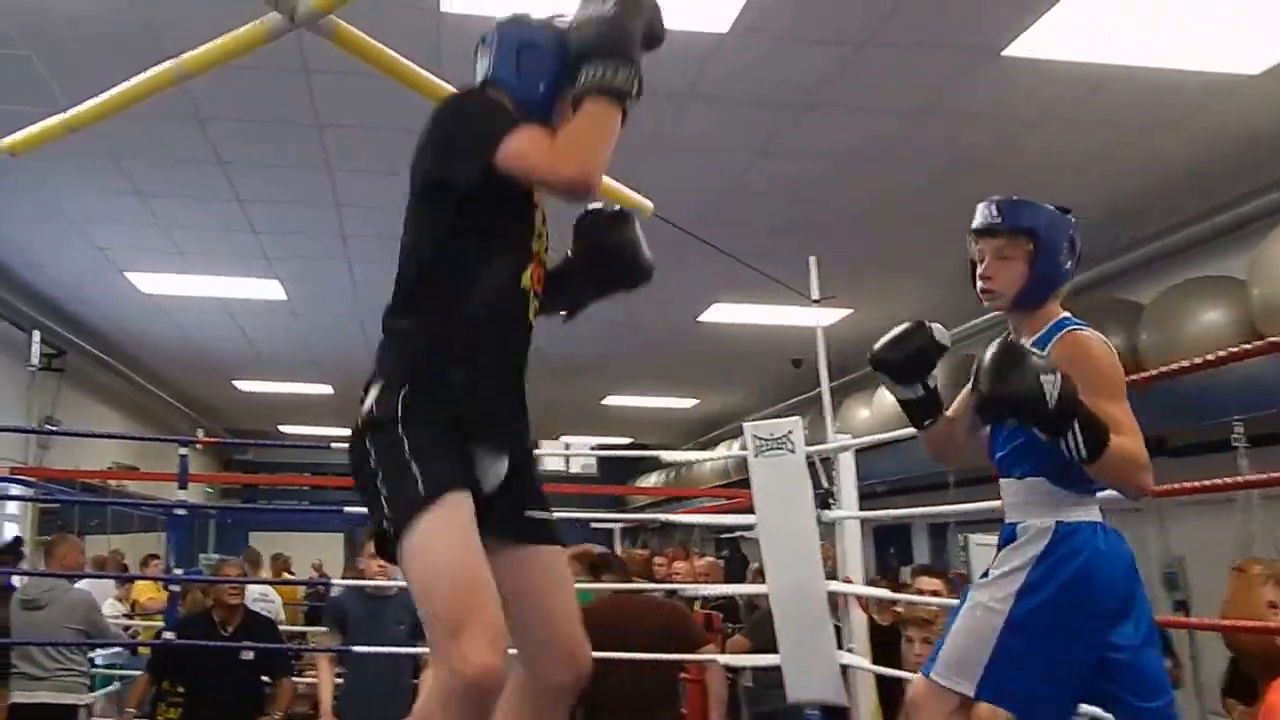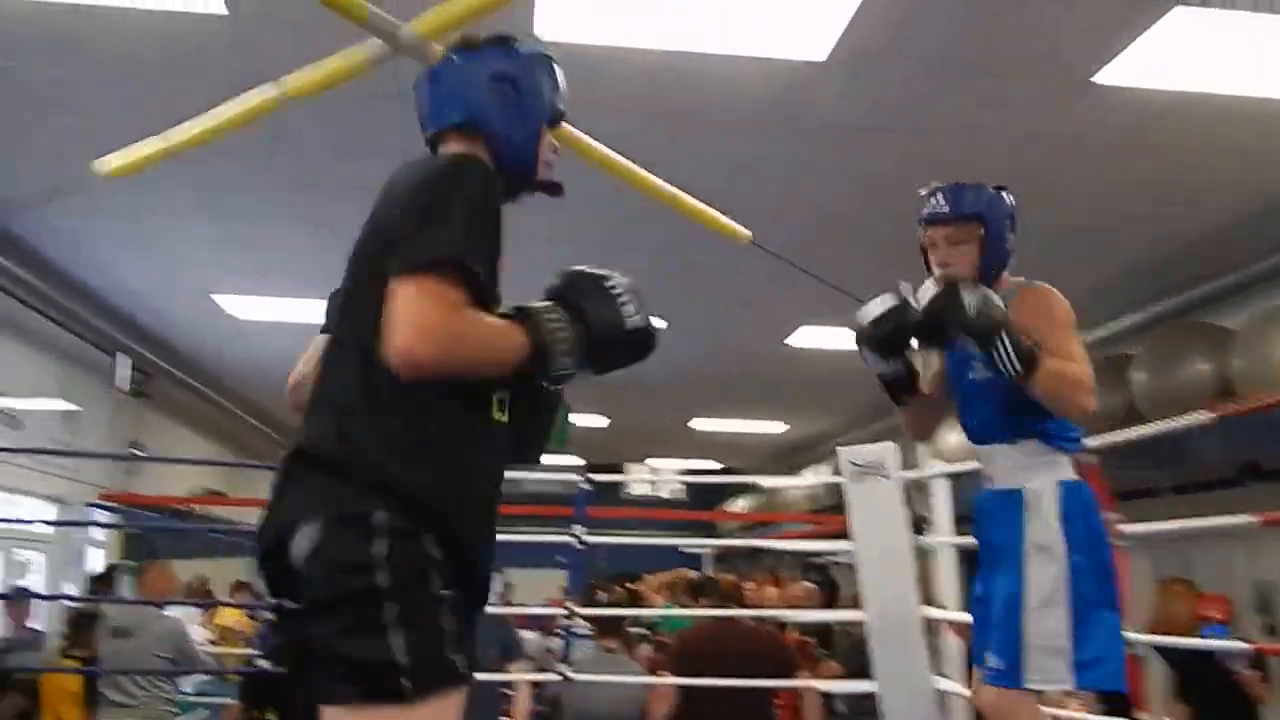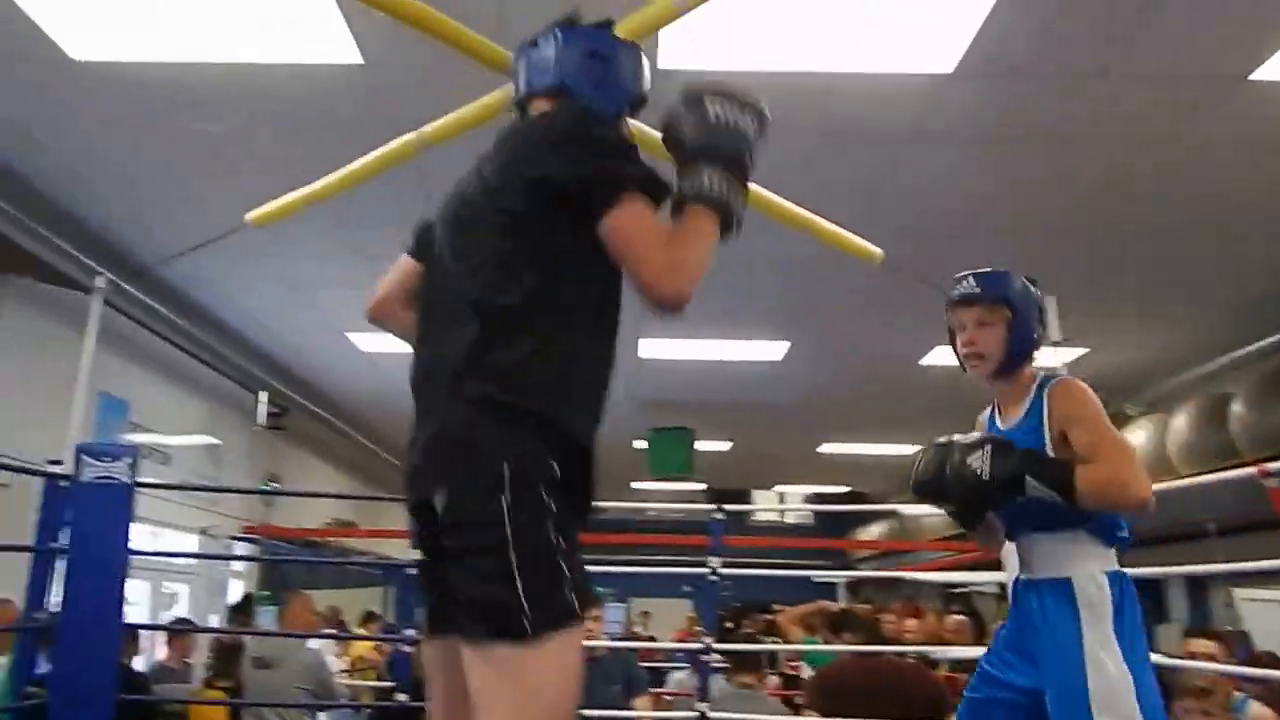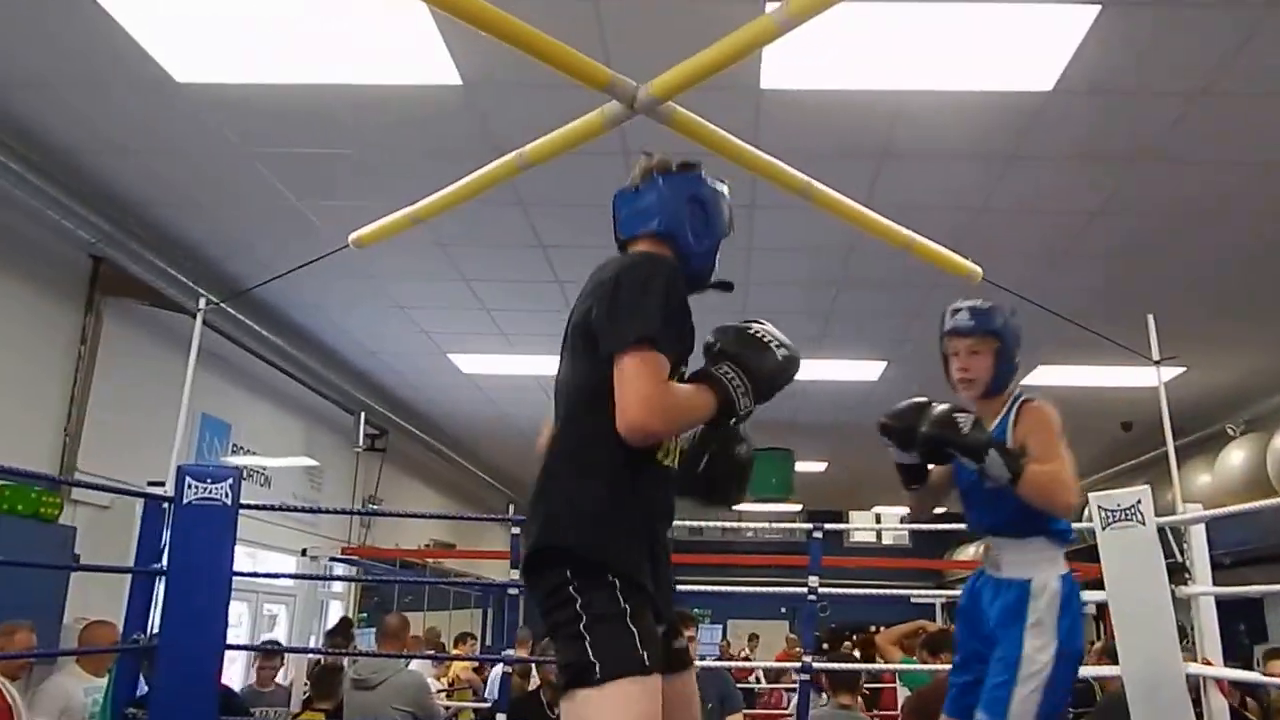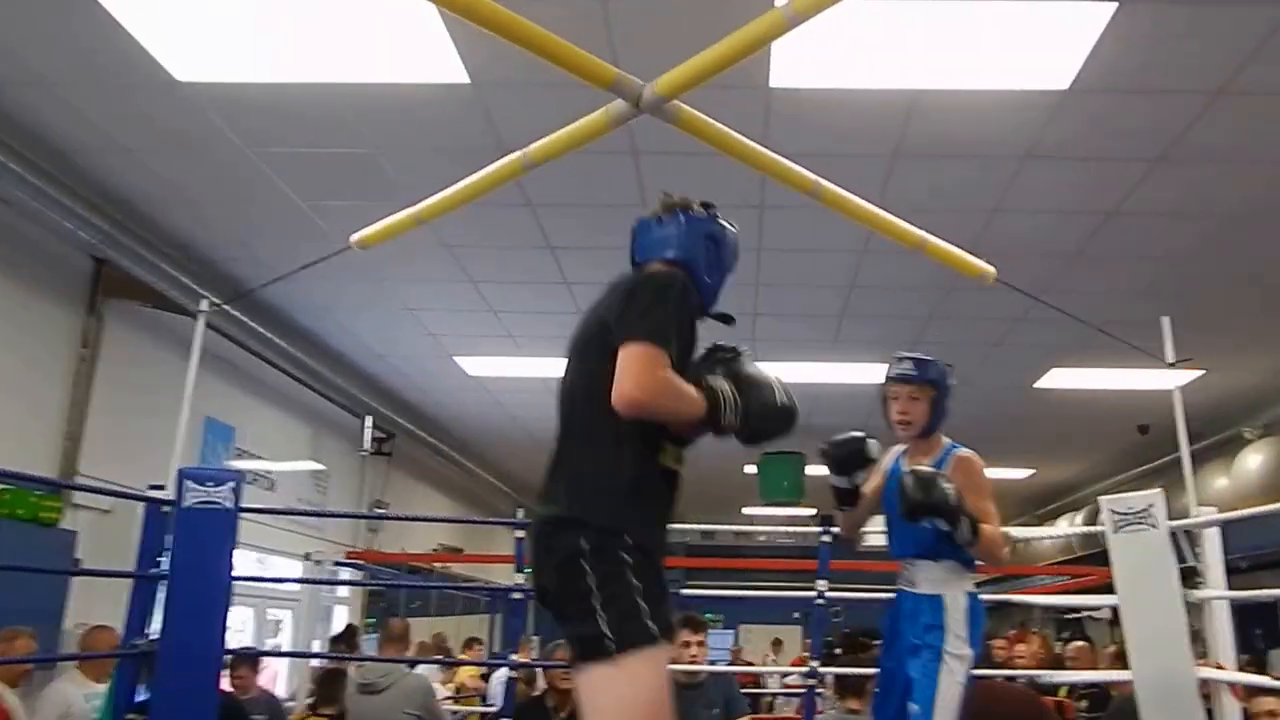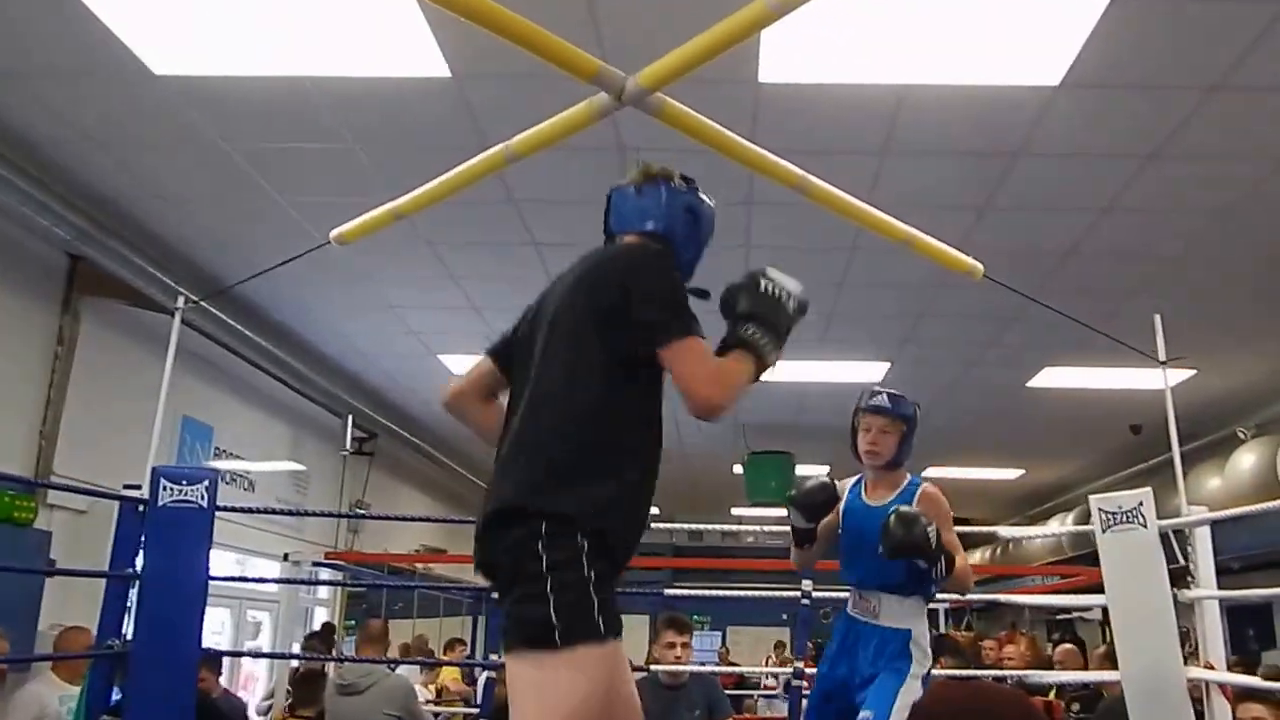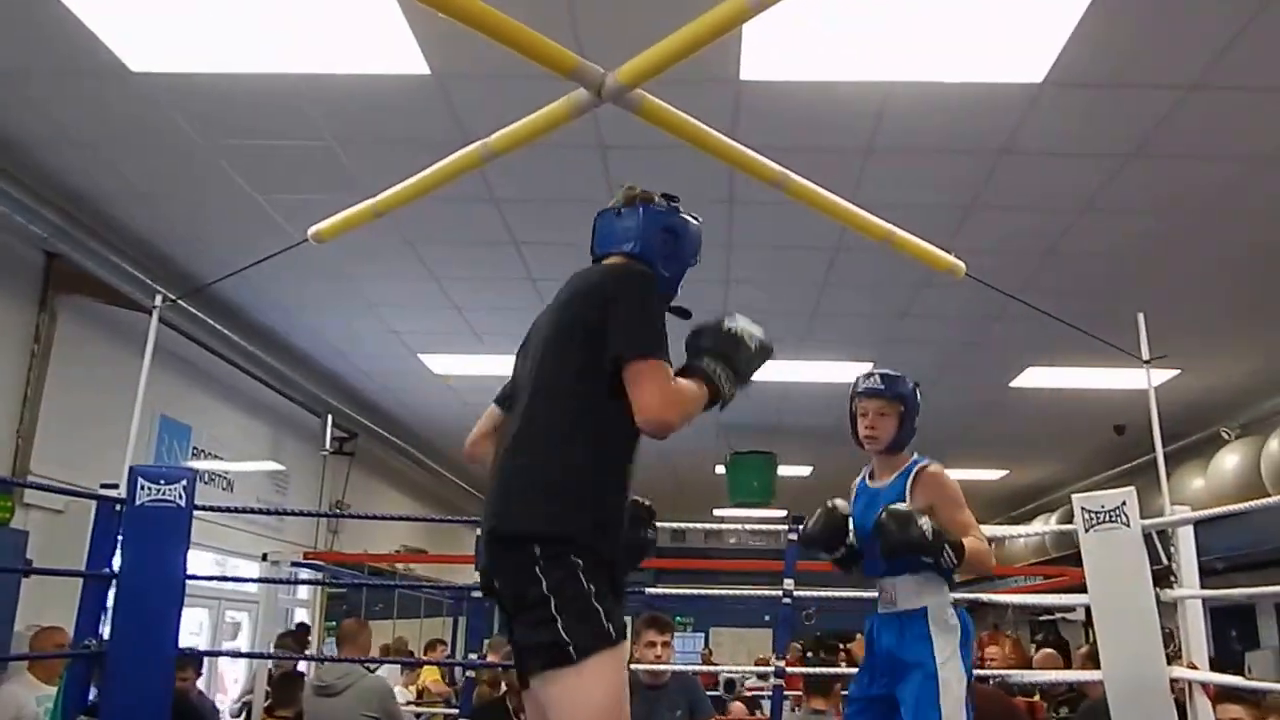
dt=0.3s
person 1, frame 1
left shoulder: (499, 166)
right shoulder: (468, 116)
right elbow: (574, 168)
left wrist: (586, 274)
right wrist: (608, 67)
left hip: (487, 433)
right hip: (415, 416)
left knee: (561, 662)
right knee: (474, 661)
person 1, frame 2
left shoulder: (417, 198)
right shoulder: (458, 179)
left elbow: (309, 384)
right elbow: (417, 340)
right wrist: (555, 332)
right hip: (382, 530)
person 1, frame 3
left shoulder: (484, 176)
right shoulder: (574, 137)
left elbow: (385, 305)
right elbow: (667, 277)
right wrist: (716, 175)
left hip: (455, 460)
right hip: (504, 467)
person 1, frame 4
left shoulder: (609, 289)
right shoulder: (649, 274)
left elbow: (552, 444)
right elbow: (642, 415)
left wrist: (696, 468)
right wrist: (736, 380)
left hip: (617, 560)
right hip: (590, 564)
person 1, frame 5
left shoulder: (621, 310)
right shoulder: (657, 287)
right elbow: (633, 394)
left wrist: (707, 405)
right wrist: (729, 399)
left hip: (607, 539)
right hip: (599, 541)
person 1, frame 6
left shoulder: (571, 285)
right shoulder: (643, 264)
left elbow: (461, 396)
right elbow: (706, 394)
right wrist: (758, 339)
left hip: (547, 522)
right hip: (559, 527)
person 1, frame 7
left shoulder: (573, 304)
right shoulder: (627, 283)
left elbow: (478, 443)
right elbow: (658, 413)
right wrist: (717, 375)
left hip: (551, 543)
right hip: (554, 546)
person 2, frame 1
left shoulder: (1079, 349)
right shoulder: (1010, 350)
left elbow: (1138, 479)
right elbow: (947, 447)
left wrist: (1057, 409)
right wrist: (911, 382)
left hip: (1051, 548)
right hip: (1085, 552)
person 2, frame 2
left shoulder: (1035, 301)
right shoulder: (959, 325)
left elbow: (1081, 400)
right elbow: (922, 426)
left wrist: (993, 335)
right wrist: (889, 360)
left hip: (1044, 503)
right hip: (1001, 507)
person 2, frame 3
left shoulder: (1064, 398)
right shoulder: (986, 422)
left elbow: (1134, 493)
left wrist: (1025, 472)
right wrist: (952, 493)
left hip: (1086, 599)
right hip: (1032, 602)
person 2, frame 4
left shoulder: (1033, 415)
right shoulder: (959, 423)
left elbow: (1065, 499)
right elbow: (922, 506)
left wrist: (984, 451)
right wrist: (910, 457)
left hip: (1036, 591)
right hip: (988, 588)
person 2, frame 5
left shoulder: (961, 464)
right shoulder: (890, 461)
left elbow: (997, 551)
right elbow: (850, 528)
left wrist: (954, 515)
right wrist: (843, 478)
left hip: (946, 611)
right hip: (906, 607)
person 2, frame 6
left shoulder: (924, 499)
right shoulder: (844, 493)
left elbow: (964, 581)
right elbow: (802, 562)
left wrist: (930, 554)
right wrist: (803, 520)
left hip: (901, 642)
right hip: (852, 634)
person 2, frame 7
left shoulder: (928, 479)
right shoulder: (860, 487)
left elbow: (984, 559)
left wrist: (931, 542)
right wrist: (834, 547)
left hip: (930, 626)
right hip: (884, 625)
